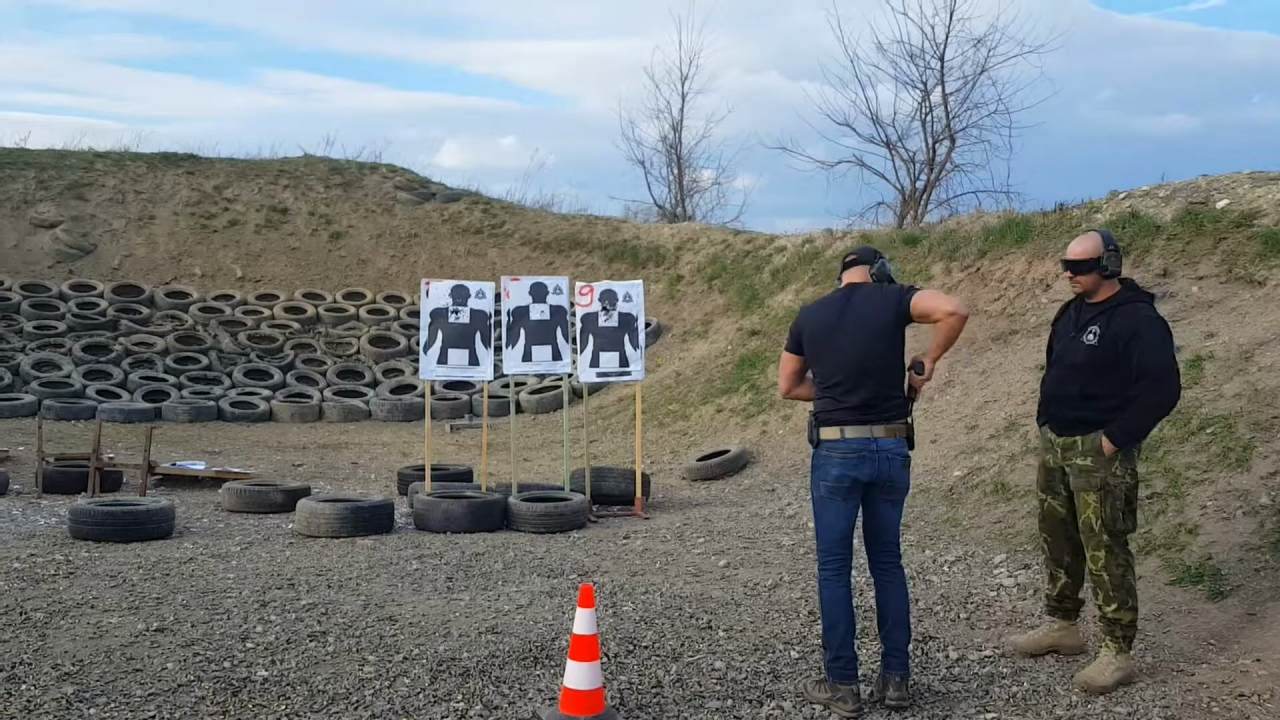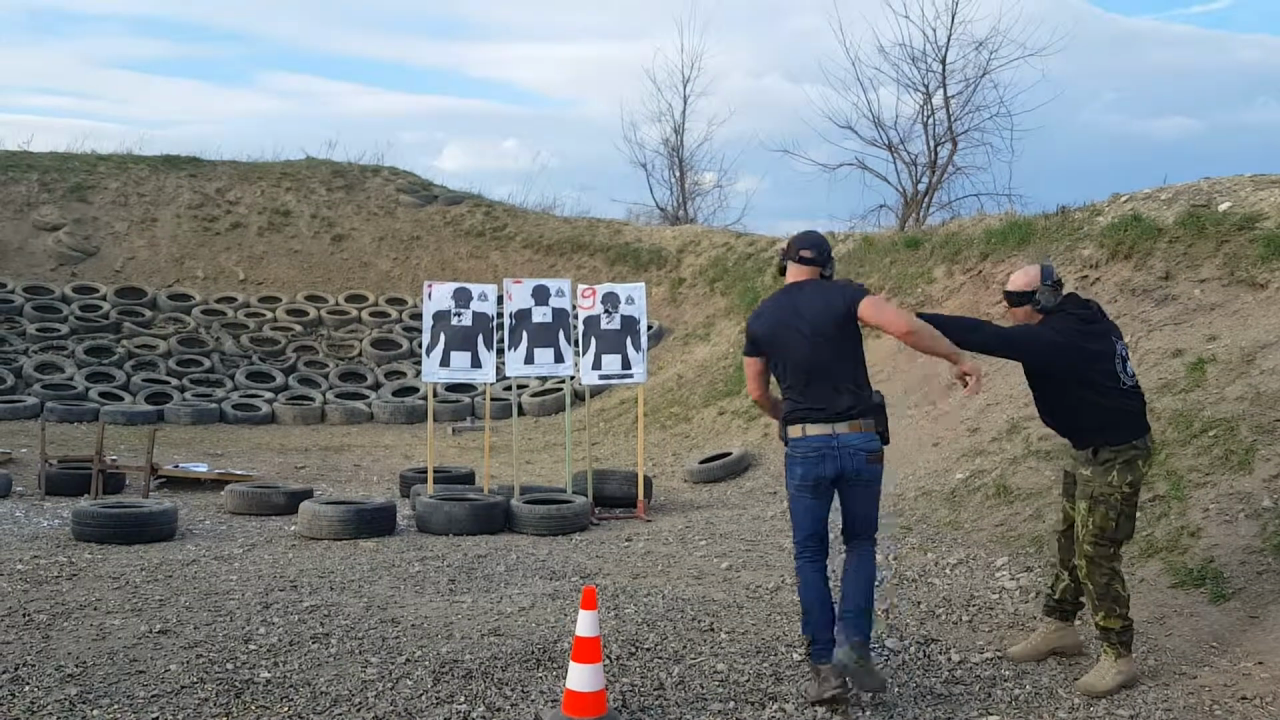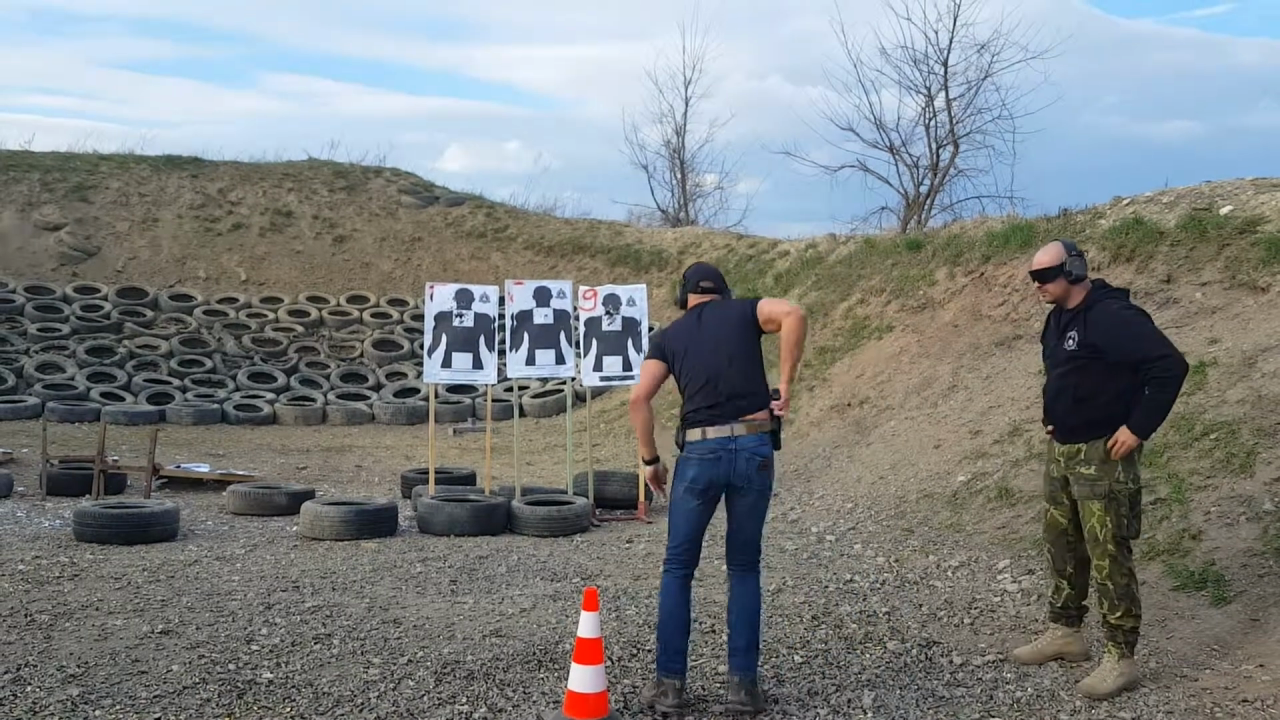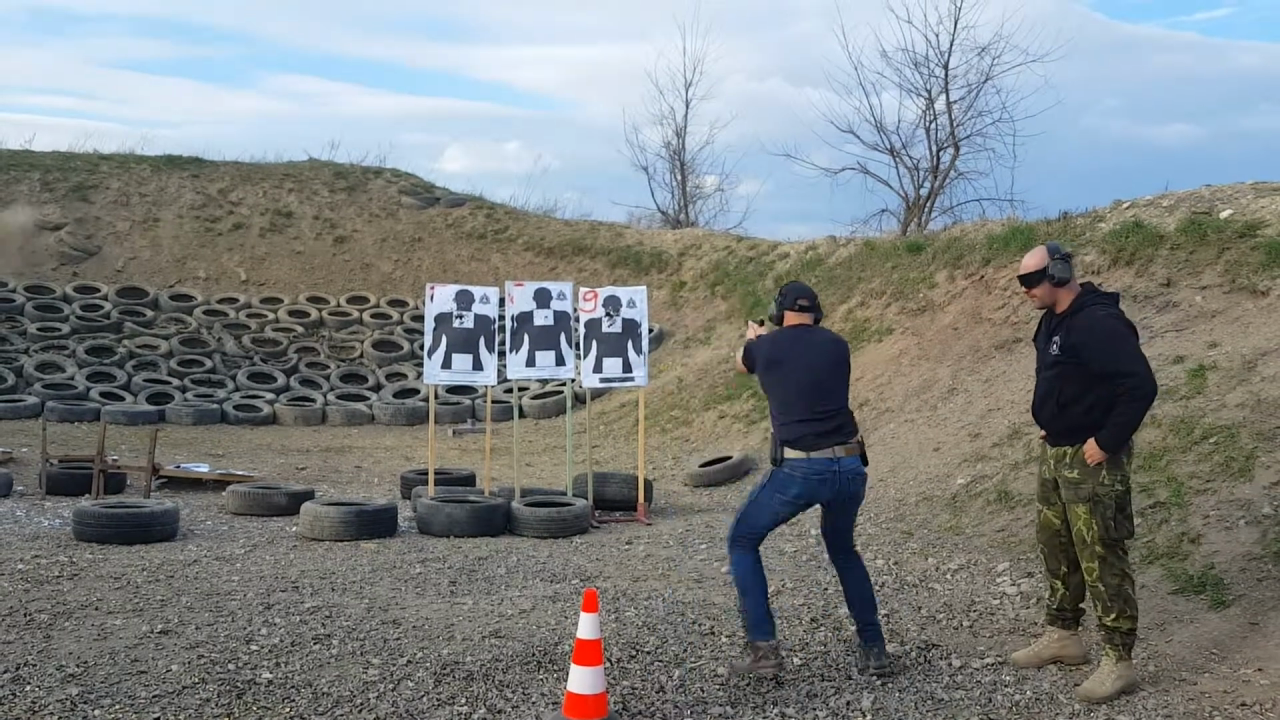
dt=0.7s
person 1, frame 1
left shoulder: (1137, 320)
right shoulder: (1071, 312)
left elbow: (1163, 389)
left wrist: (1116, 438)
right wrist: (1045, 421)
left hip: (1099, 449)
right hip: (1055, 442)
left knee: (1104, 549)
right knee: (1057, 539)
left ankle: (1117, 653)
right ankle: (1061, 626)
person 1, frame 2
left shoulder: (1053, 338)
right shoulder: (1079, 322)
left elbow: (985, 336)
left hip: (1114, 455)
right hip: (1090, 448)
left knee: (1095, 555)
right knee: (1071, 543)
left ankle: (1119, 658)
right ankle: (1058, 628)
person 1, frame 3
left shoulder: (1114, 317)
right shoulder: (1058, 318)
left elbow: (1170, 367)
left wrist: (1138, 428)
left hip: (1103, 454)
right hip: (1061, 450)
left knee: (1108, 555)
right knee: (1061, 545)
left ankle: (1121, 658)
right ankle: (1065, 632)
person 1, frame 4
left shoulder: (1100, 323)
right shoulder: (1053, 321)
left elbow: (1140, 386)
left wrist: (1107, 442)
left hip: (1090, 458)
right hip: (1056, 452)
left knee: (1101, 557)
right knee: (1056, 546)
left ankle: (1118, 661)
right ankle: (1062, 635)
person 2, frame 1
left shoulder: (809, 316)
right shoulder: (893, 298)
left elbow: (788, 386)
right elbow: (954, 310)
right wrist: (930, 360)
left hip: (835, 452)
right hip: (890, 450)
left knee: (834, 568)
right knee: (887, 562)
right ankle: (896, 676)
person 2, frame 2
left shoulder: (760, 318)
right shoulder: (841, 295)
left elbow: (757, 394)
right elbow: (904, 328)
right wrist: (956, 360)
left hip: (804, 448)
right hip: (857, 443)
left knee: (808, 556)
right knee: (861, 545)
left ankle: (828, 669)
right ankle: (856, 649)
person 2, frame 3
left shoulder: (668, 337)
right shoulder: (744, 310)
left elbow: (638, 398)
right elbow: (793, 314)
left wrist: (650, 459)
right wrist: (785, 383)
left hip: (699, 454)
right hip: (753, 452)
left knee: (678, 567)
right knee: (744, 568)
left ankle: (669, 682)
right ankle: (742, 681)
person 2, frame 4
left shoulder: (763, 348)
right shoulder: (837, 346)
left elbow: (741, 361)
left hip: (798, 470)
right hip: (849, 467)
left knee: (742, 541)
right knee: (843, 551)
left ankle: (763, 646)
right ankle: (873, 648)
